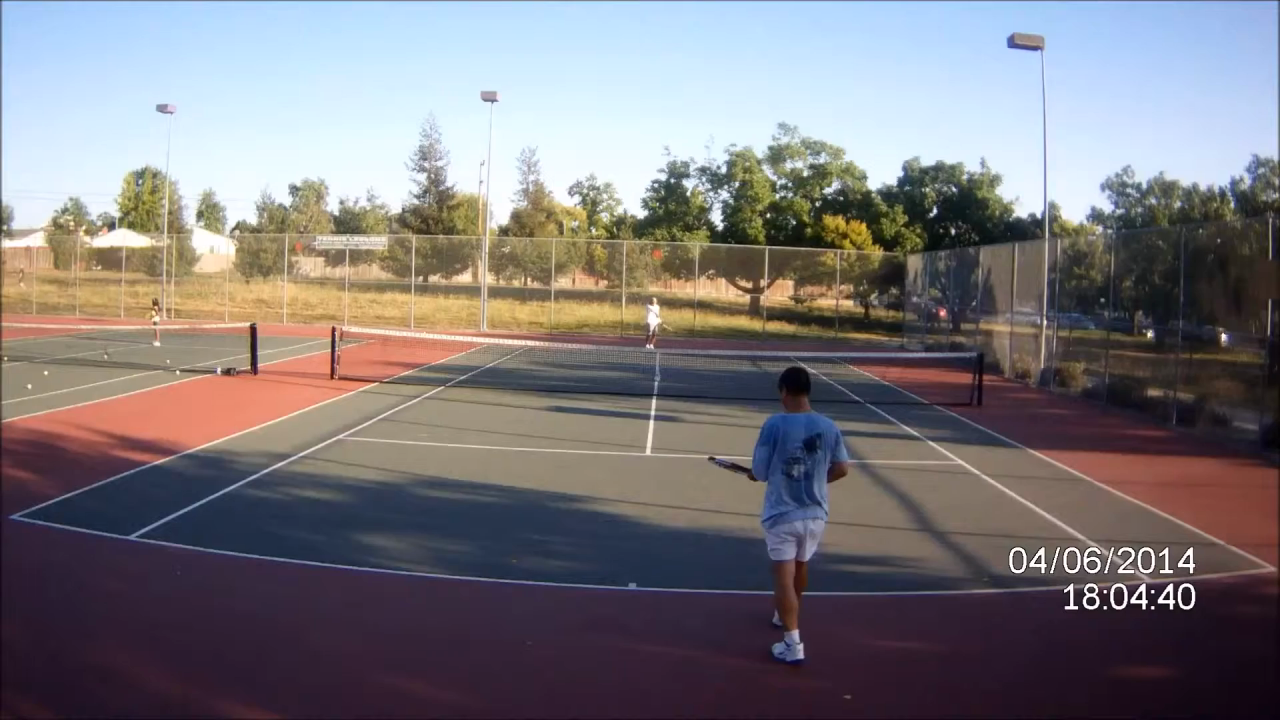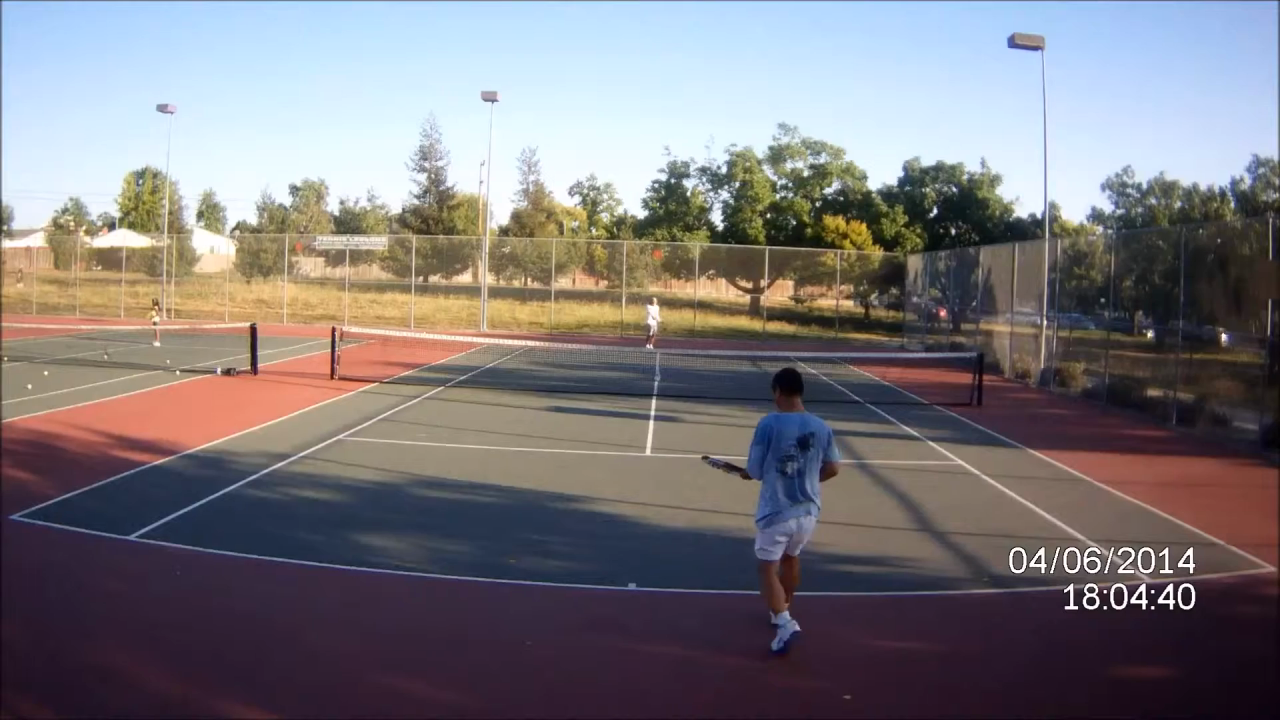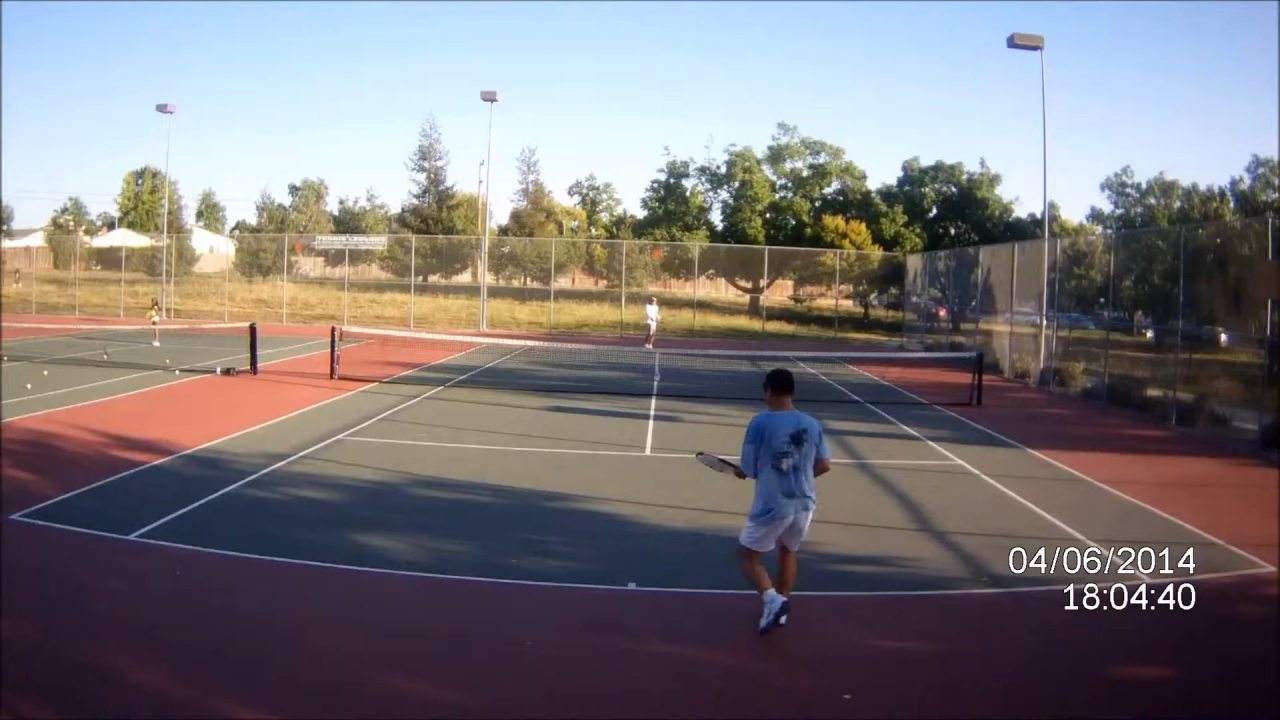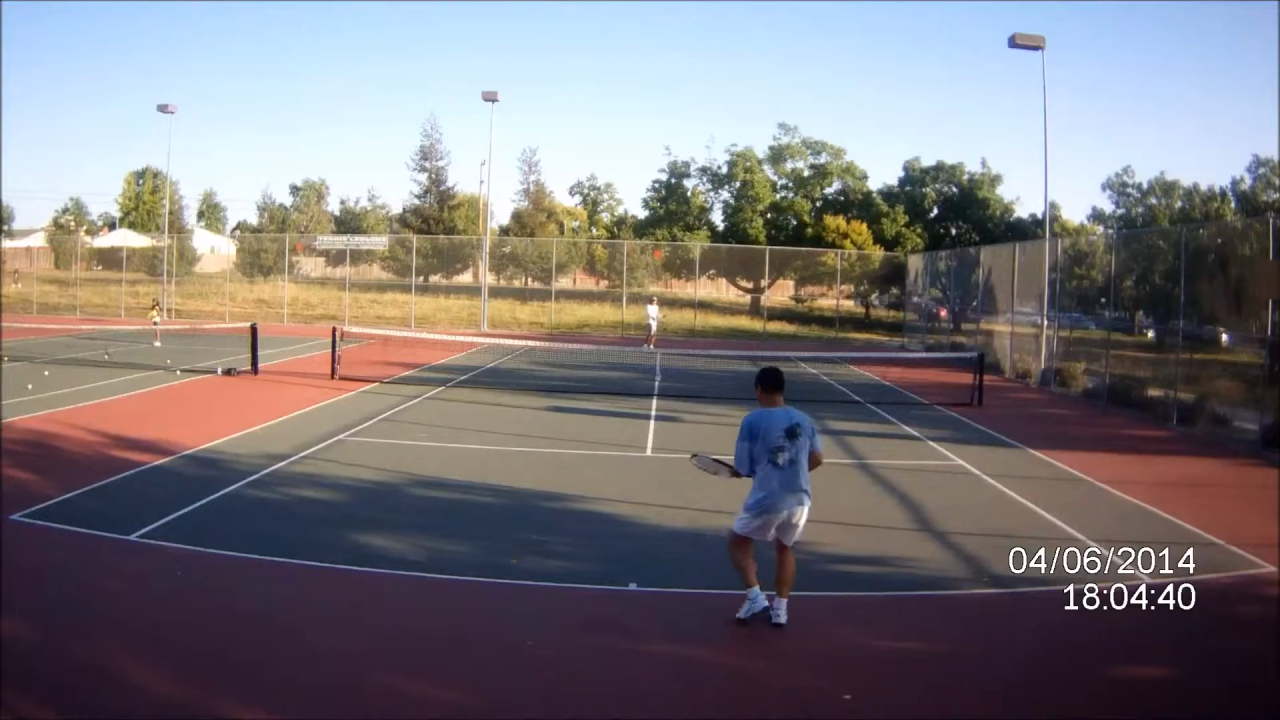
dt=0.1s
person 1, frame 1
left shoulder: (774, 425)
right shoulder: (829, 428)
left elbow: (759, 473)
right elbow: (841, 470)
left hip: (782, 514)
right hip: (815, 513)
left knee: (784, 576)
right knee: (800, 566)
left ankle: (792, 644)
right ankle: (785, 618)
person 1, frame 2
left shoulder: (768, 424)
right shoulder: (821, 427)
left elbow: (753, 471)
right elbow: (832, 469)
left hip: (776, 512)
right hip: (807, 509)
left knee: (768, 572)
right knee: (791, 559)
left ankle: (785, 623)
right ankle: (783, 615)
person 1, frame 3
left shoulder: (759, 423)
right shoulder: (813, 425)
left elbow: (748, 471)
right elbow: (823, 466)
left hip: (770, 507)
right hip: (803, 505)
left knee: (747, 559)
right knee: (787, 552)
left ankle: (773, 599)
right ankle: (781, 610)
person 1, frame 4
left shoulder: (752, 421)
right shoulder: (804, 420)
left elbow: (742, 469)
right elbow: (816, 460)
left hip: (766, 500)
right hip: (799, 499)
left knee: (737, 544)
right knee: (784, 549)
left ankle: (755, 596)
right ankle: (780, 608)
